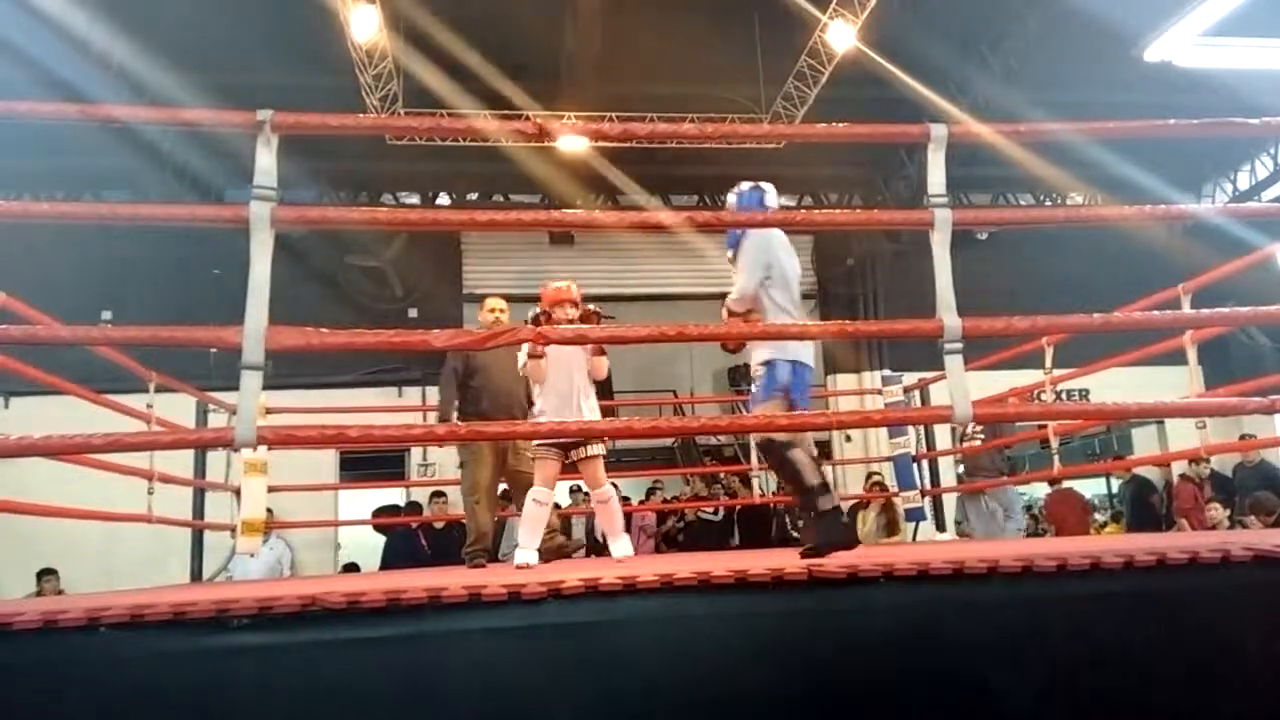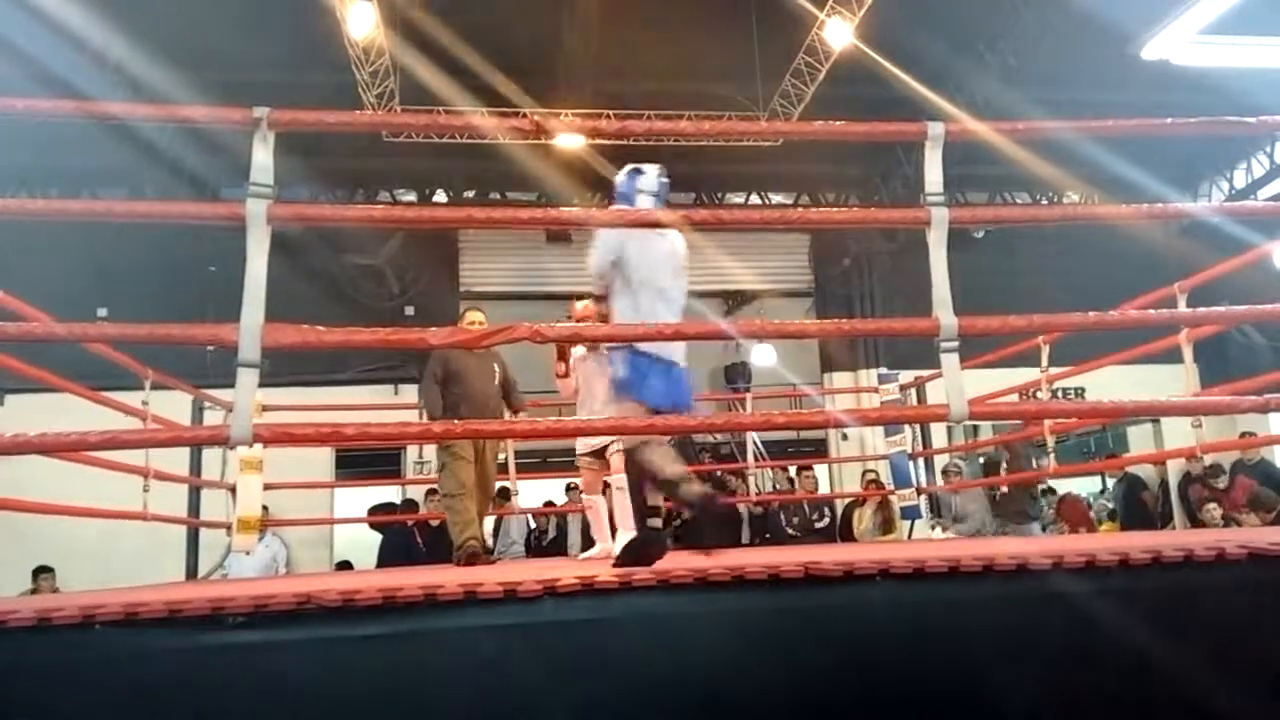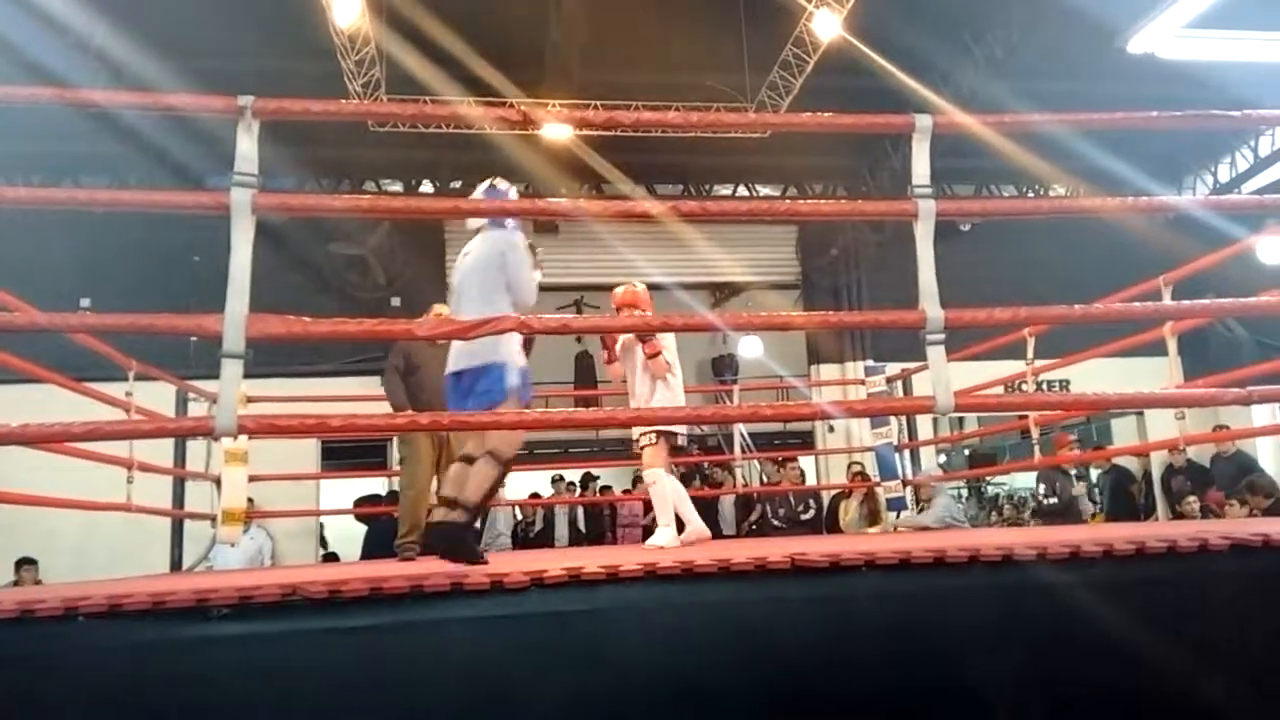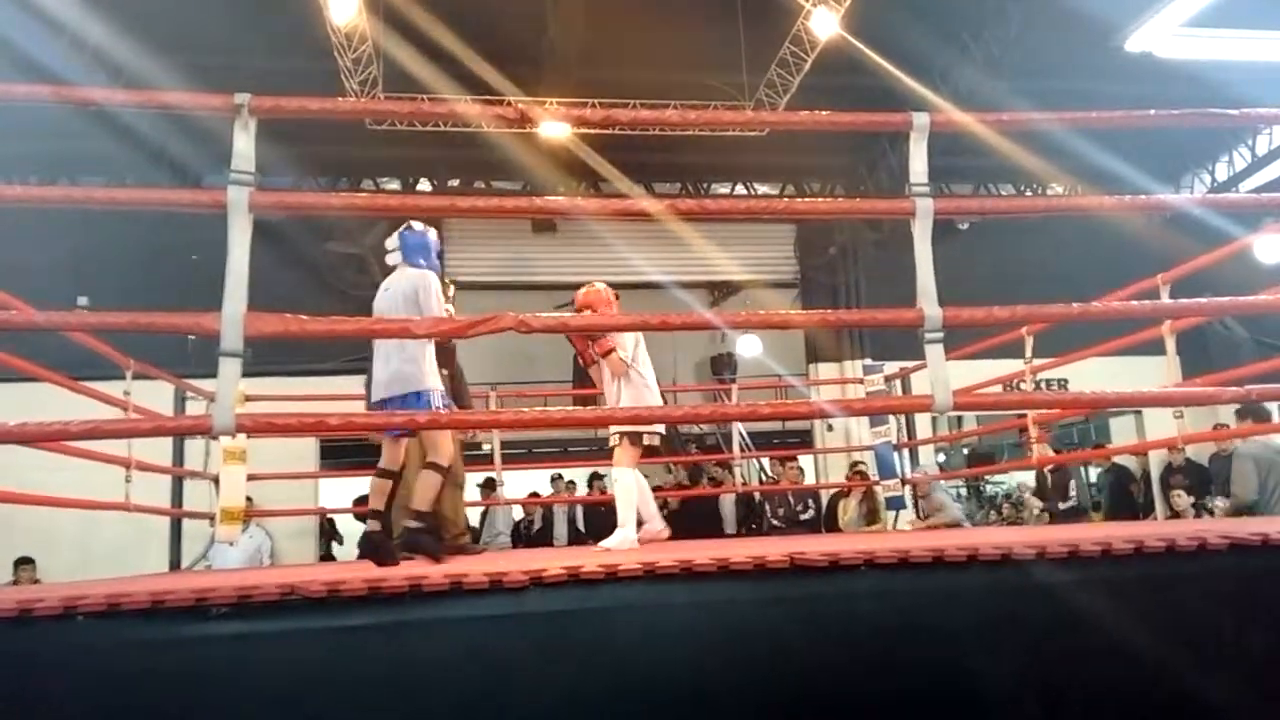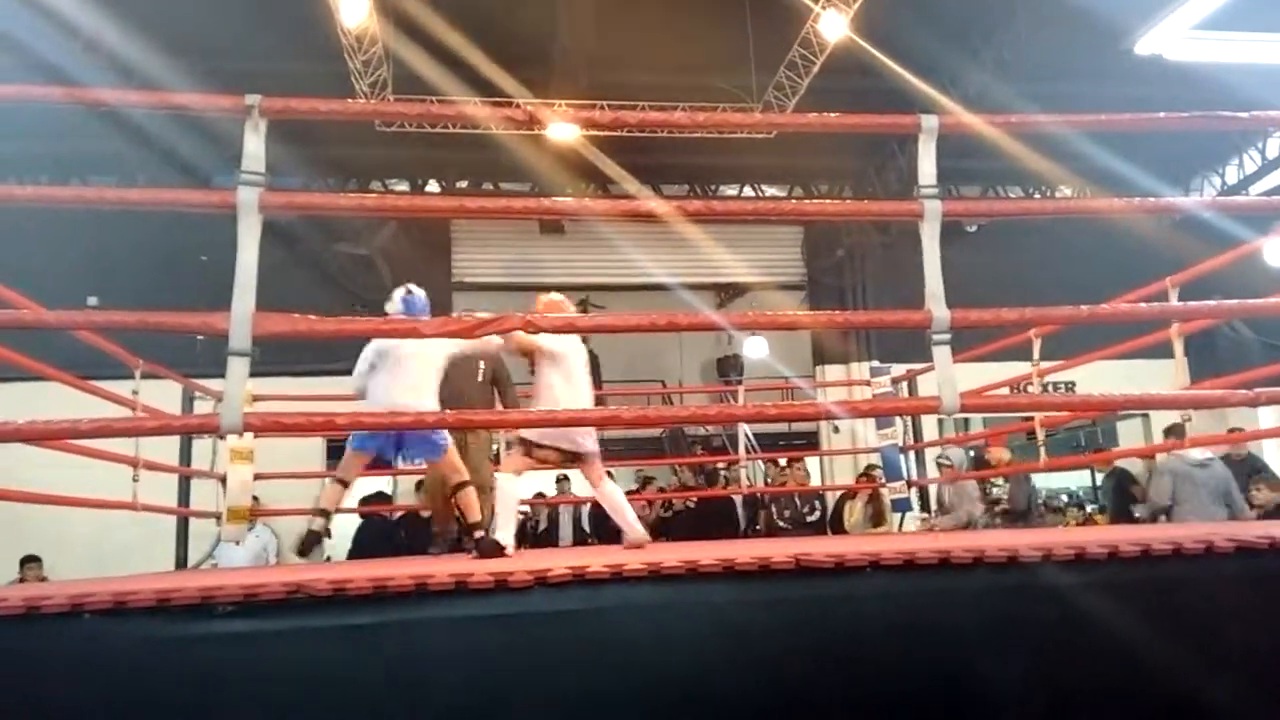
dt=0.7s
person 1, frame 1
left shoulder: (760, 236)
right shoulder: (778, 245)
left elbow: (741, 298)
left wrist: (732, 307)
left hip: (781, 355)
right hip: (783, 355)
left knee: (772, 437)
right knee: (795, 448)
left ankle: (827, 513)
right ankle: (832, 526)
person 1, frame 2
left shoulder: (617, 223)
right shoulder: (674, 240)
left elbow: (599, 271)
left wrist: (604, 298)
left hip: (637, 341)
right hip: (670, 347)
left knee: (634, 432)
right knee: (640, 436)
left ankle: (696, 497)
right ankle: (650, 531)
person 1, frame 3
left shoulder: (468, 253)
right shoulder: (509, 240)
right elbow: (524, 299)
right wrist: (531, 273)
left hip: (465, 357)
right hip: (495, 353)
left knee: (476, 445)
right knee: (505, 440)
left ankle: (440, 522)
right ankle: (456, 523)
person 1, frame 4
left shoulder: (386, 287)
right shoulder: (423, 278)
right wrist: (446, 308)
left hip: (384, 383)
right hip: (415, 380)
left knee: (391, 458)
right knee: (441, 450)
left ankle: (374, 535)
right ankle: (416, 528)
person 1, frame 5
left shoulder: (382, 342)
right shoulder: (443, 339)
left elbow: (358, 384)
right elbow: (483, 343)
right wrist: (499, 340)
left hip: (380, 415)
right hip: (420, 415)
left knee: (345, 472)
right knee: (457, 475)
left ankle: (315, 530)
right ankle: (481, 539)
person 2, frame 1
right shoulder: (537, 340)
left elbow: (599, 372)
right elbow: (535, 375)
right wrist: (536, 337)
left hip: (585, 420)
right hip: (549, 421)
left knee: (597, 480)
right knee: (542, 483)
left ankle: (618, 540)
right ankle: (526, 550)
person 2, frame 2
right shoulder: (576, 355)
right elbow: (568, 391)
right wrist: (562, 357)
left knee: (619, 472)
right knee: (589, 487)
left ankle: (626, 536)
right ankle: (603, 543)
person 2, frame 3
left shoulder: (660, 329)
right shoulder: (624, 338)
left elbow: (662, 369)
right elbow: (616, 374)
left wrist: (647, 338)
right wrist: (608, 344)
left hip: (664, 408)
left knee: (652, 466)
right knee: (658, 473)
left ankle: (667, 530)
right ankle: (695, 525)
person 2, frame 4
right shoulder: (605, 332)
left elbow: (620, 367)
right elbow: (601, 379)
left wrist: (598, 338)
right wrist: (582, 348)
left hip: (637, 405)
right hip: (627, 407)
left knee: (621, 465)
right knee: (627, 469)
left ankle: (626, 532)
right ankle: (653, 523)
person 2, frame 5
left shoulder: (552, 337)
right shoulder: (574, 343)
left elbow: (525, 342)
right wrist: (532, 355)
right hip: (580, 422)
left knee: (508, 470)
right knee: (599, 480)
left ankle: (503, 538)
right ankle: (634, 530)
person 3, frame 1
left shoulder: (518, 347)
right shoulder: (466, 347)
left elbow: (531, 387)
right elbow: (448, 382)
right wrist: (446, 418)
left knee: (530, 484)
right knee: (479, 492)
left ankle: (550, 540)
right ankle: (477, 551)
person 3, frame 2
left shoulder: (494, 358)
right shoulder: (445, 353)
left elbow: (509, 388)
right elbow: (430, 386)
left wrist: (519, 411)
right wrist: (436, 420)
left hip: (488, 435)
left knee: (483, 493)
right knee: (459, 490)
left ankle: (475, 546)
right ankle: (467, 547)
person 3, frame 3
right shoulder: (408, 345)
right elbow: (392, 377)
right wrist: (403, 408)
right hip: (418, 427)
right knee: (416, 486)
right ankle: (407, 544)
person 3, frame 4
left shoulder: (444, 346)
right shoulder: (397, 348)
left elbow: (458, 383)
right elbow: (376, 383)
left wrist: (470, 413)
right wrist: (376, 418)
left hip: (441, 424)
right hip: (406, 426)
left knee: (451, 479)
right knee: (405, 483)
left ankle: (457, 537)
right ankle: (404, 540)
person 3, frame 5
left shoulder: (491, 357)
left elbow: (506, 388)
left hip: (479, 431)
left knee: (480, 483)
right knee: (438, 483)
right ankle: (443, 535)
